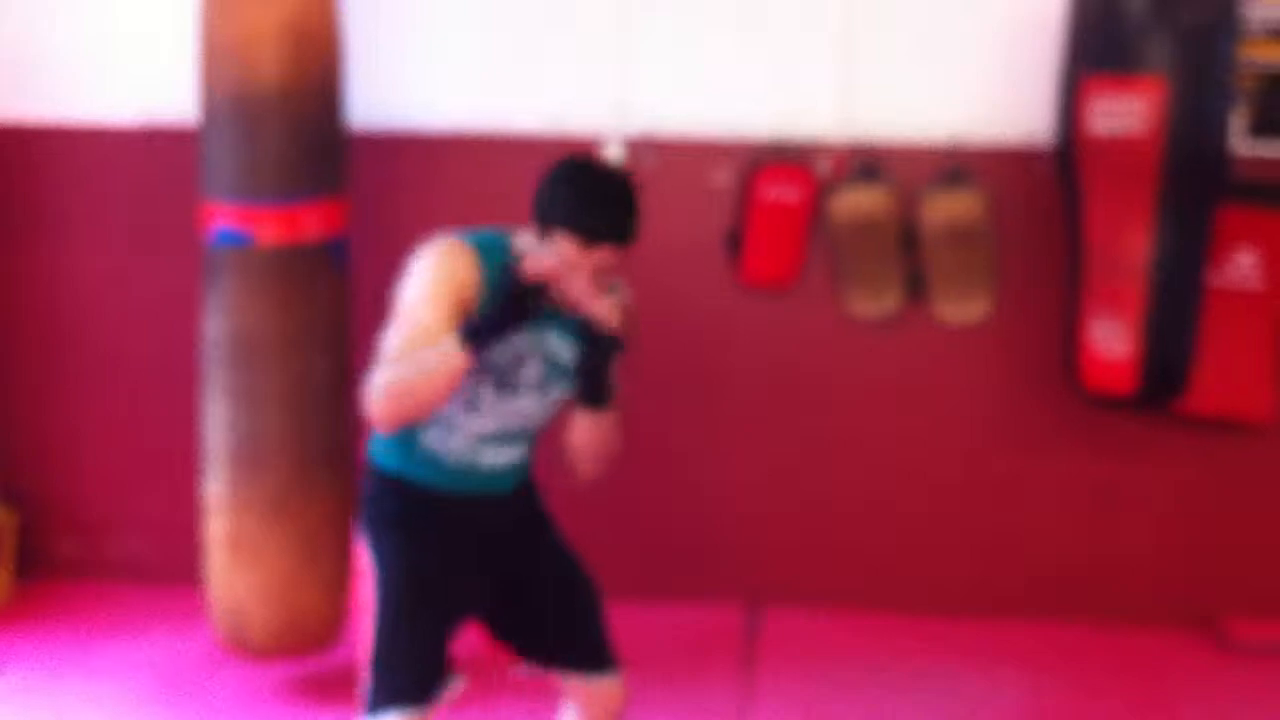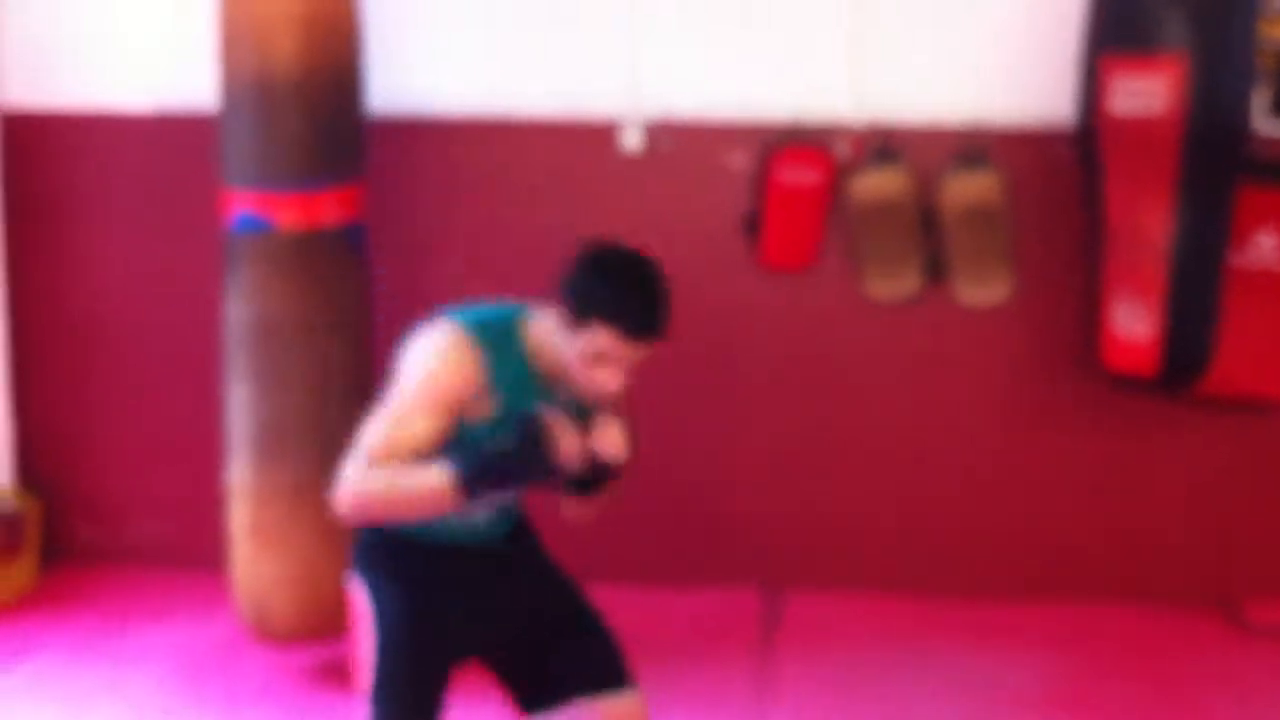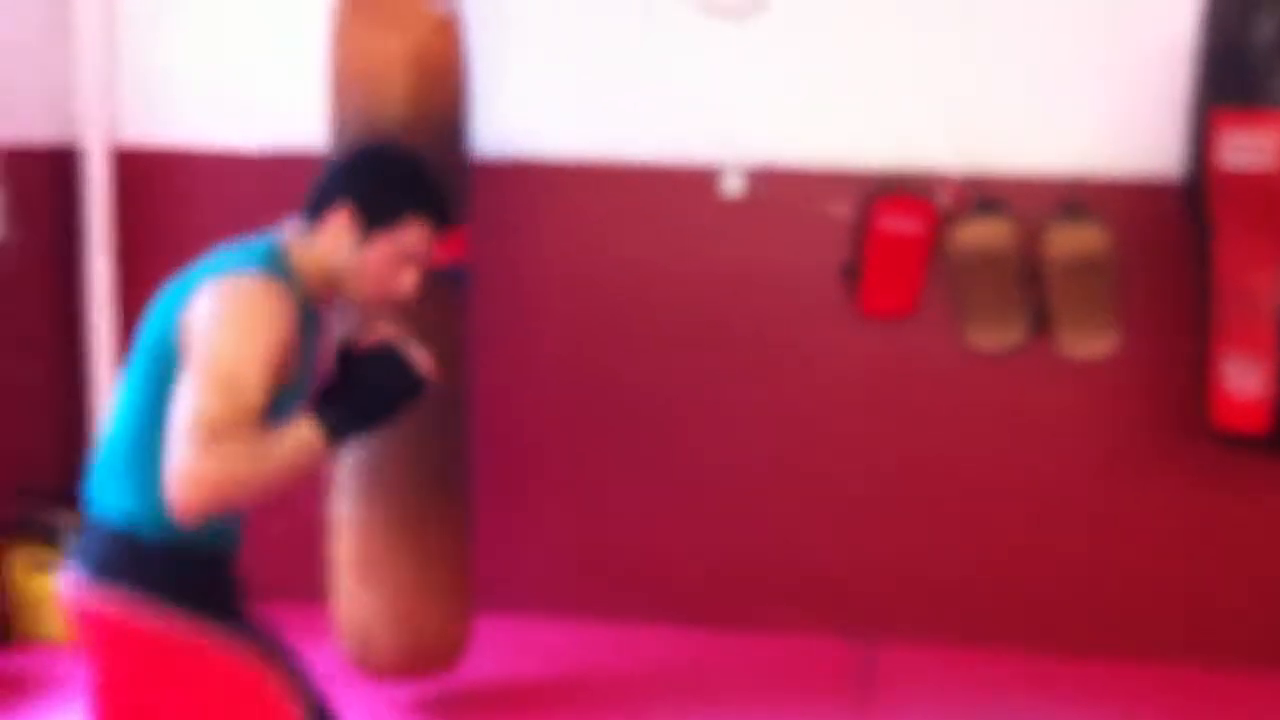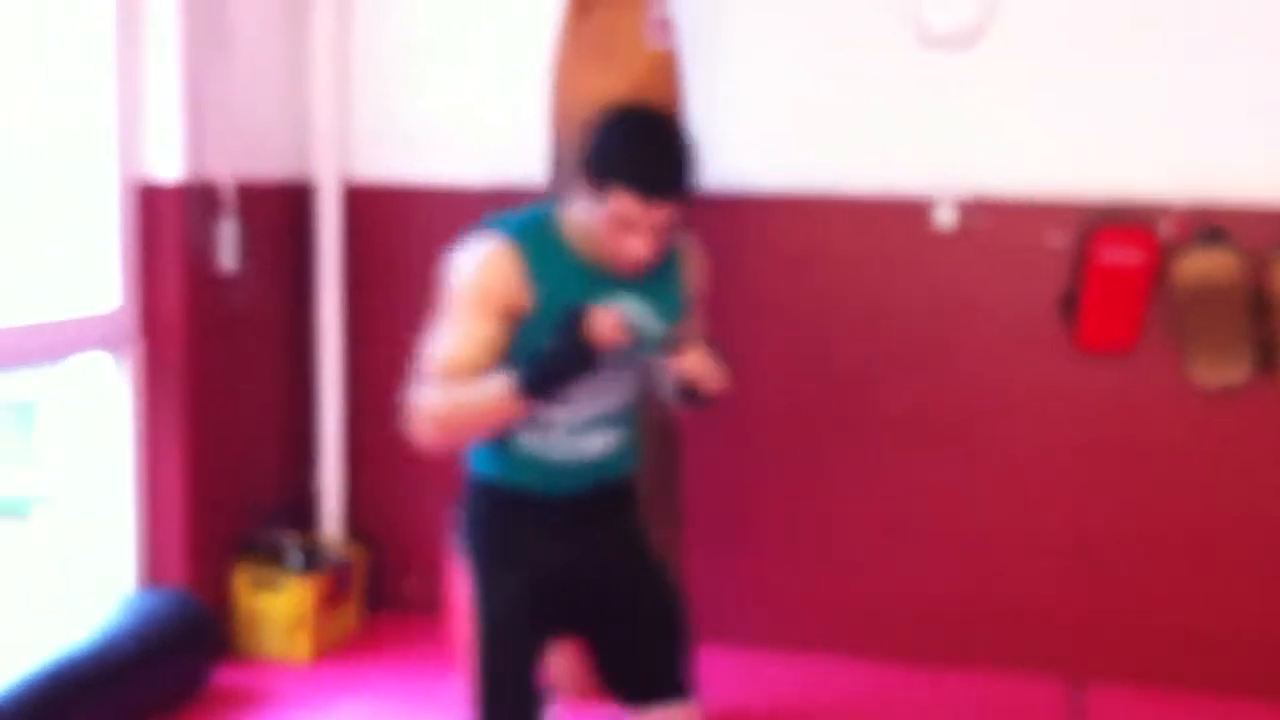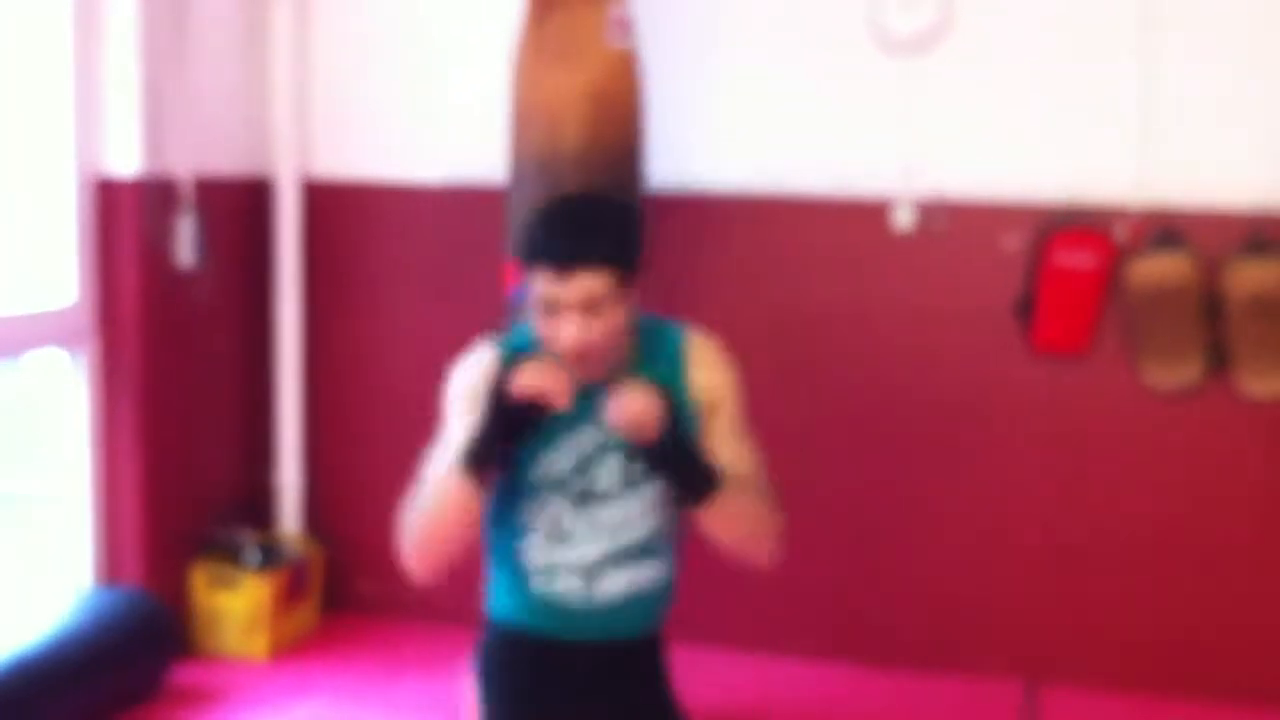
dt=1s
person 1, frame 1
left shoulder: (605, 310)
right shoulder: (453, 265)
left elbow: (588, 462)
right elbow: (385, 407)
left wrist: (600, 364)
right wrist: (490, 326)
left hip: (508, 509)
right hip: (411, 507)
person 1, frame 2
left shoulder: (596, 372)
right shoulder: (452, 354)
left elbow: (577, 507)
right elbow: (355, 496)
left wrist: (593, 474)
right wrist: (492, 468)
left hip: (500, 548)
right hip: (406, 558)
person 1, frame 3
left shoulder: (230, 278)
right shoulder: (254, 301)
right elbow: (197, 483)
left wrist: (346, 382)
right wrist: (346, 416)
right hip: (167, 583)
person 1, frame 4
left shoulder: (678, 259)
right shoulder: (498, 259)
right elbow: (427, 421)
left wrist: (697, 380)
right wrist: (544, 368)
left hip: (605, 513)
right hip: (510, 521)
person 1, frame 5
left shoulder: (694, 363)
right shoulder: (490, 374)
left elbow: (761, 544)
right elbow: (421, 556)
left wrist: (681, 463)
right wrist: (490, 442)
left hip: (631, 663)
right hip: (531, 664)
